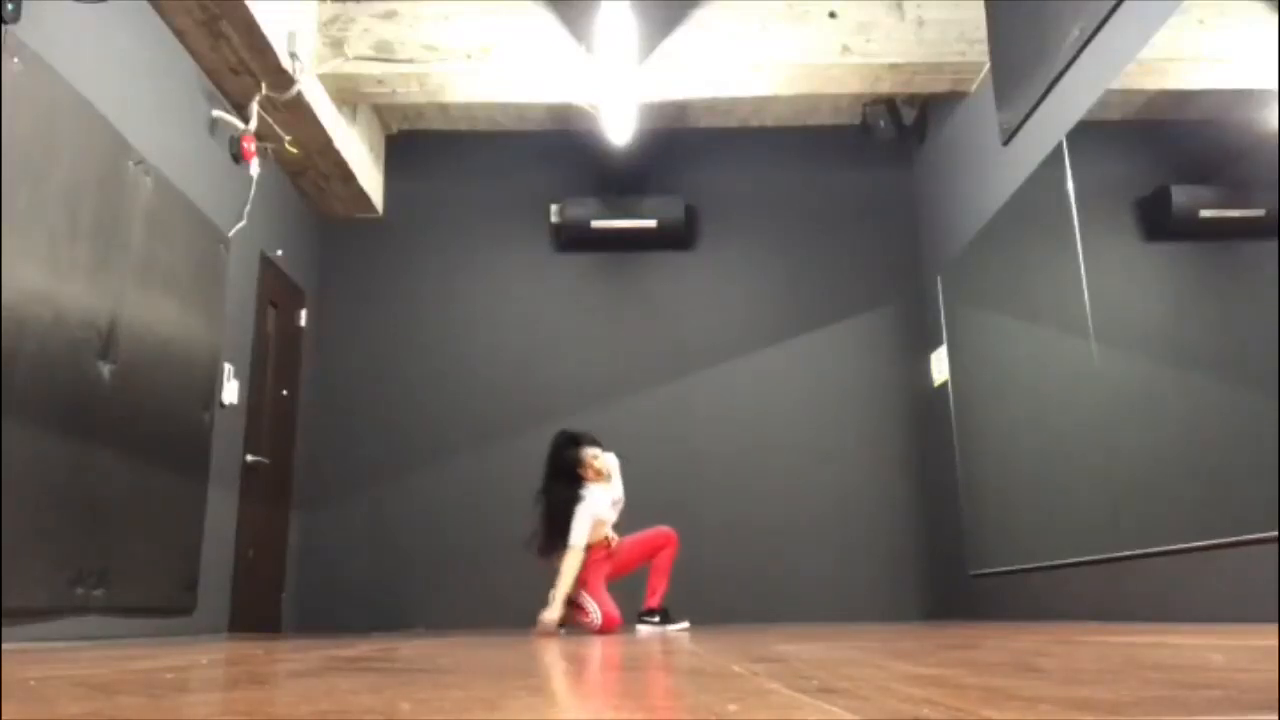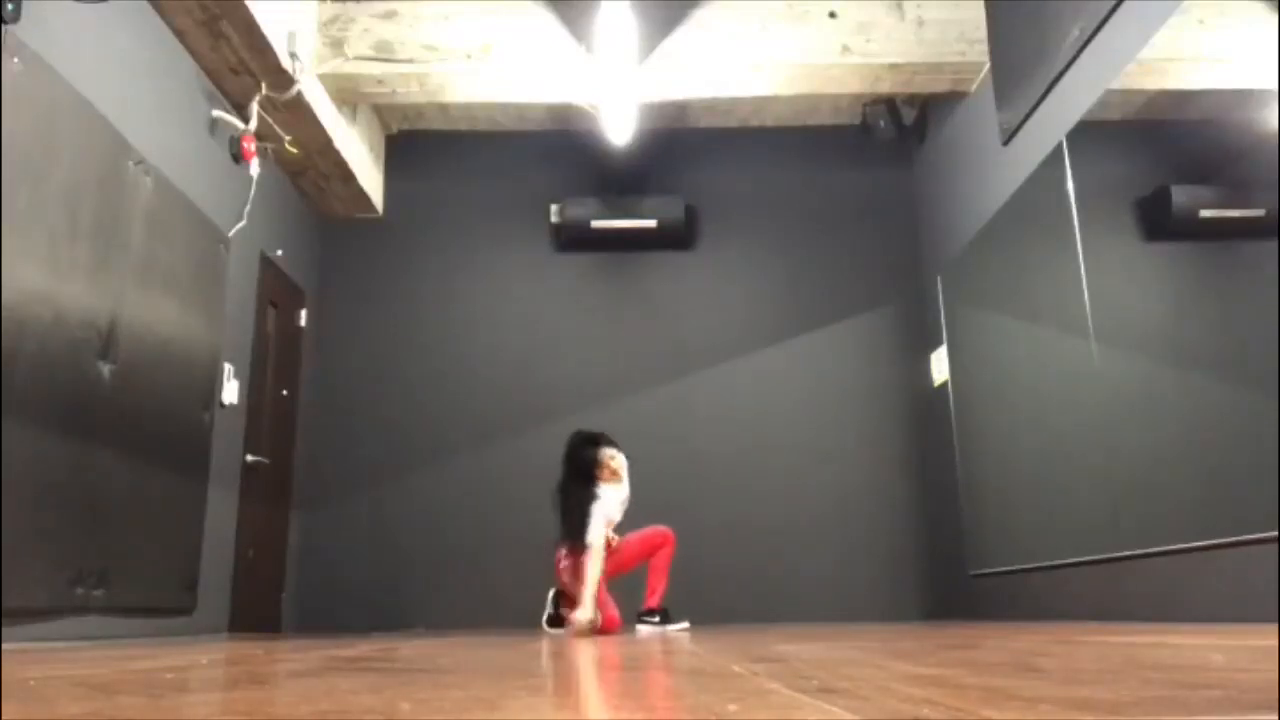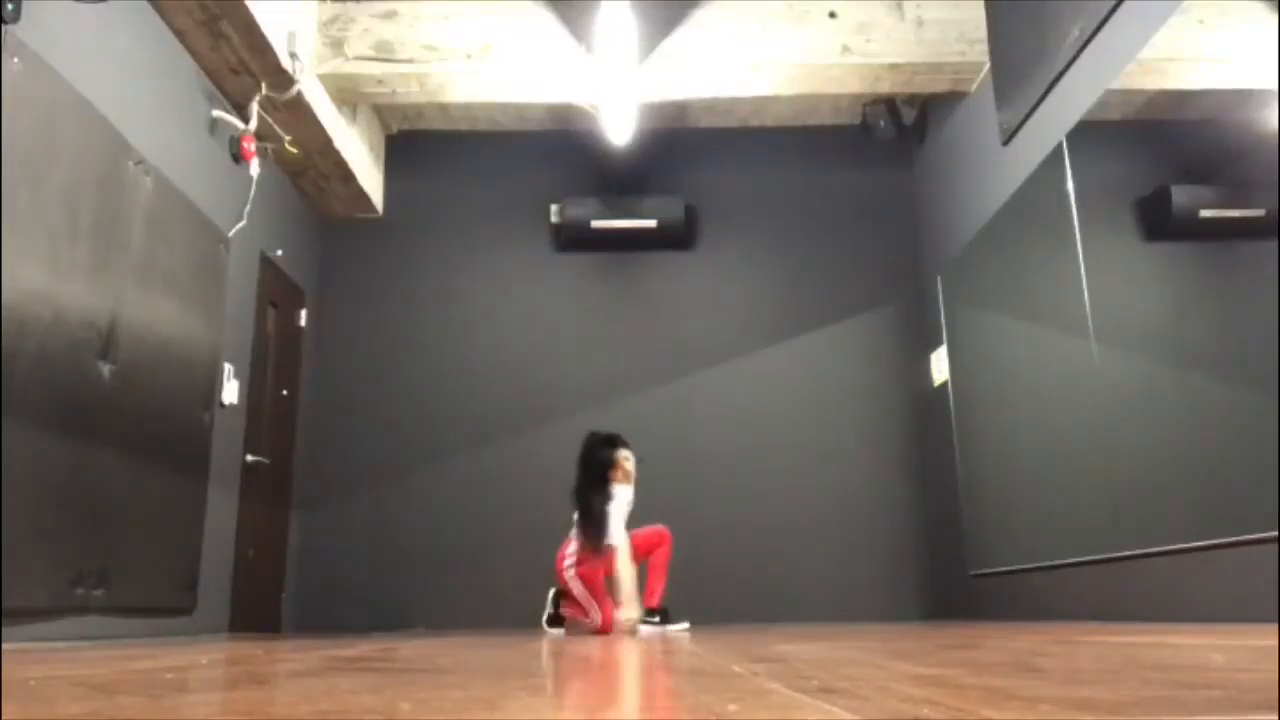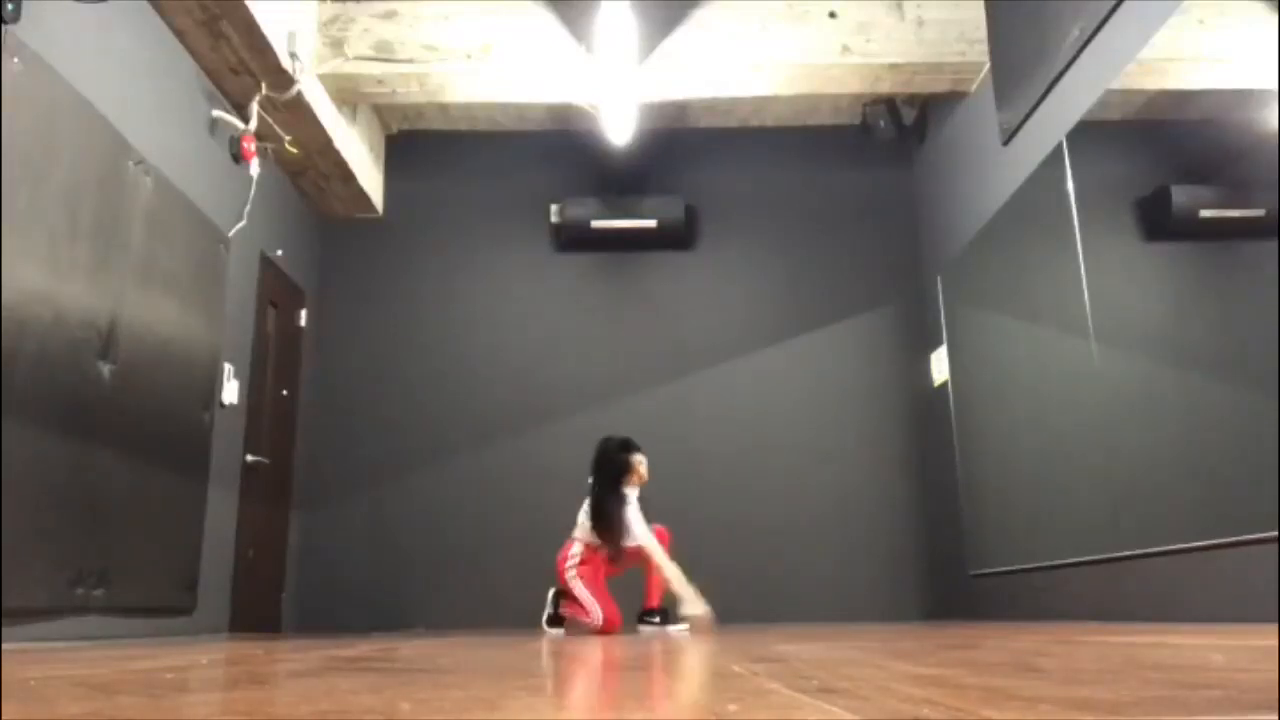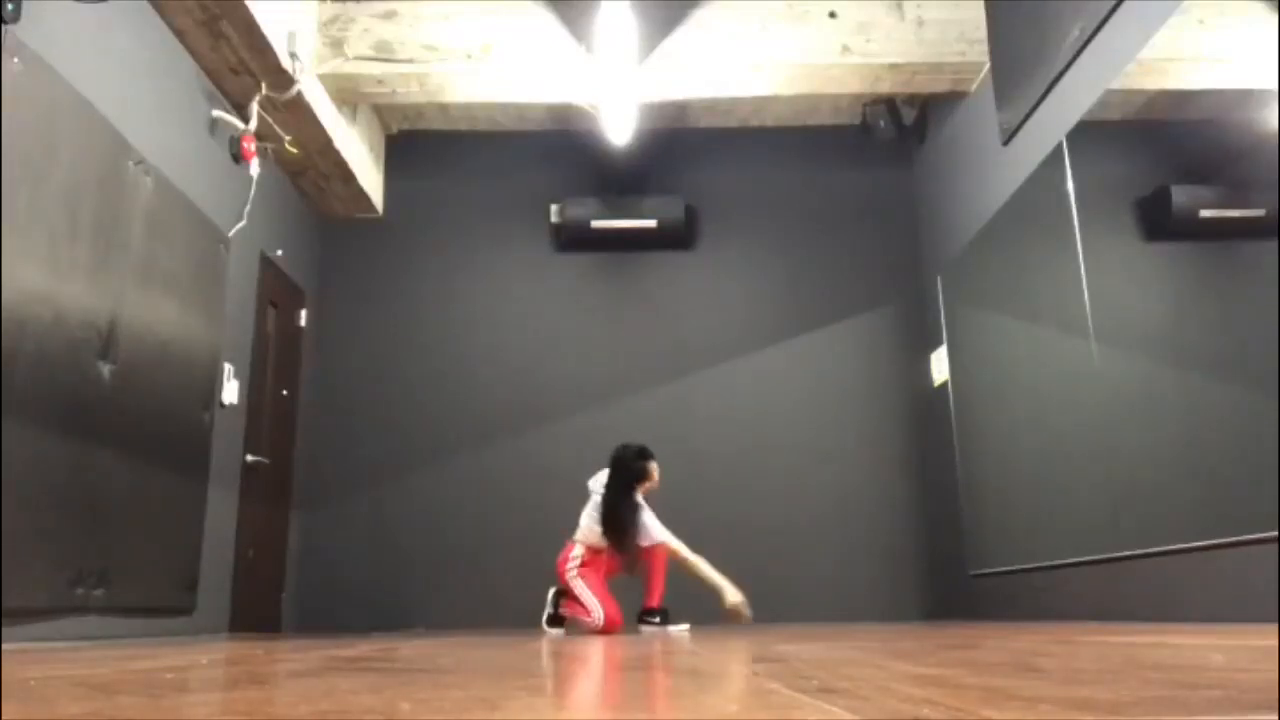
dt=0.1s
person 1, frame 1
left shoulder: (611, 462)
right shoulder: (586, 503)
right elbow: (574, 553)
left wrist: (607, 530)
right wrist: (556, 605)
left hip: (607, 550)
right hip: (587, 562)
left knee: (666, 537)
right knee: (608, 622)
left ankle: (650, 614)
right ankle: (570, 603)
person 1, frame 2
left shoulder: (619, 471)
right shoulder: (597, 502)
right elbow: (594, 554)
left wrist: (607, 532)
right wrist: (585, 605)
left hip: (606, 550)
right hip: (577, 561)
left knee: (663, 536)
right knee: (609, 623)
left ankle: (650, 614)
right ankle: (561, 605)
person 1, frame 3
left shoulder: (624, 476)
right shoulder: (609, 502)
right elbow: (621, 552)
right wrist: (628, 604)
left hip: (603, 551)
right hip: (578, 561)
left knee: (660, 535)
right knee: (608, 622)
left ankle: (651, 613)
right ankle: (561, 603)
person 1, frame 4
right shoulder: (622, 504)
right elbow: (656, 555)
right wrist: (689, 597)
left hip: (604, 550)
right hip: (579, 562)
left knee: (660, 533)
right knee: (610, 624)
left ankle: (652, 613)
right ankle: (561, 605)
person 1, frame 5
right shoulder: (635, 511)
left elbow: (593, 485)
right elbow: (683, 554)
right wrist: (725, 587)
right hip: (577, 564)
left knee: (661, 545)
right knee: (610, 622)
left ankle: (650, 613)
right ankle: (561, 604)
